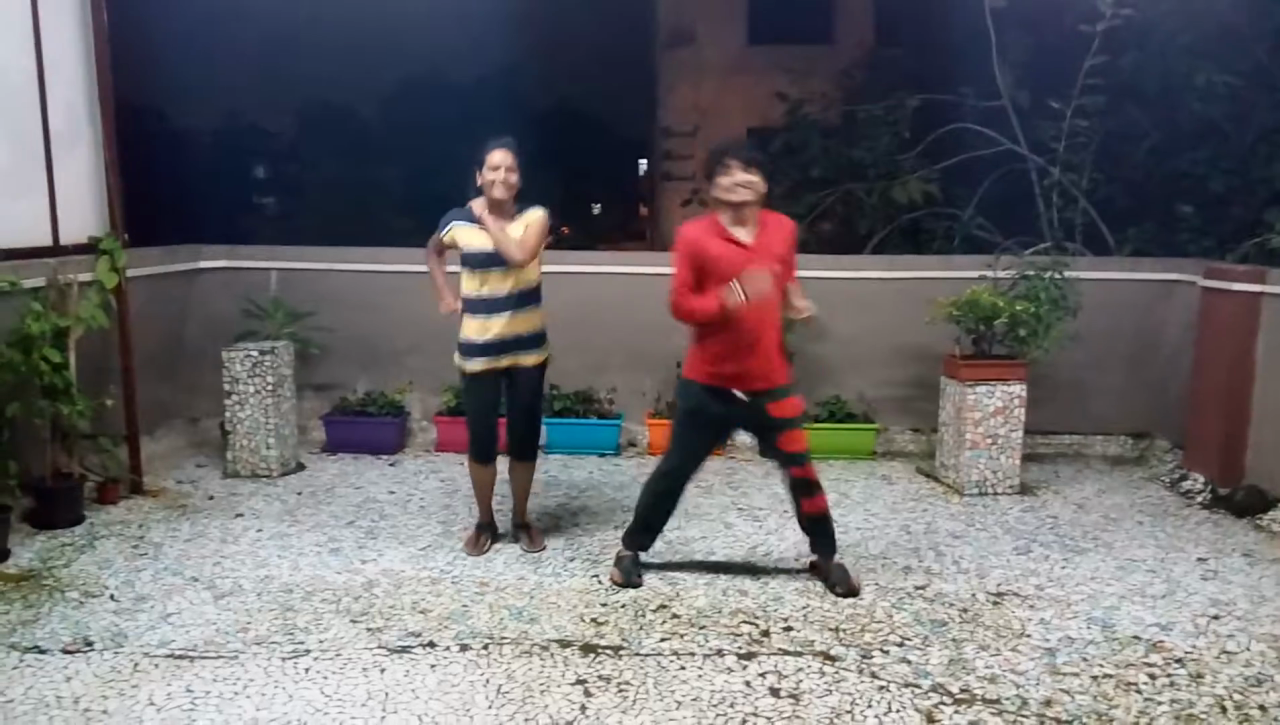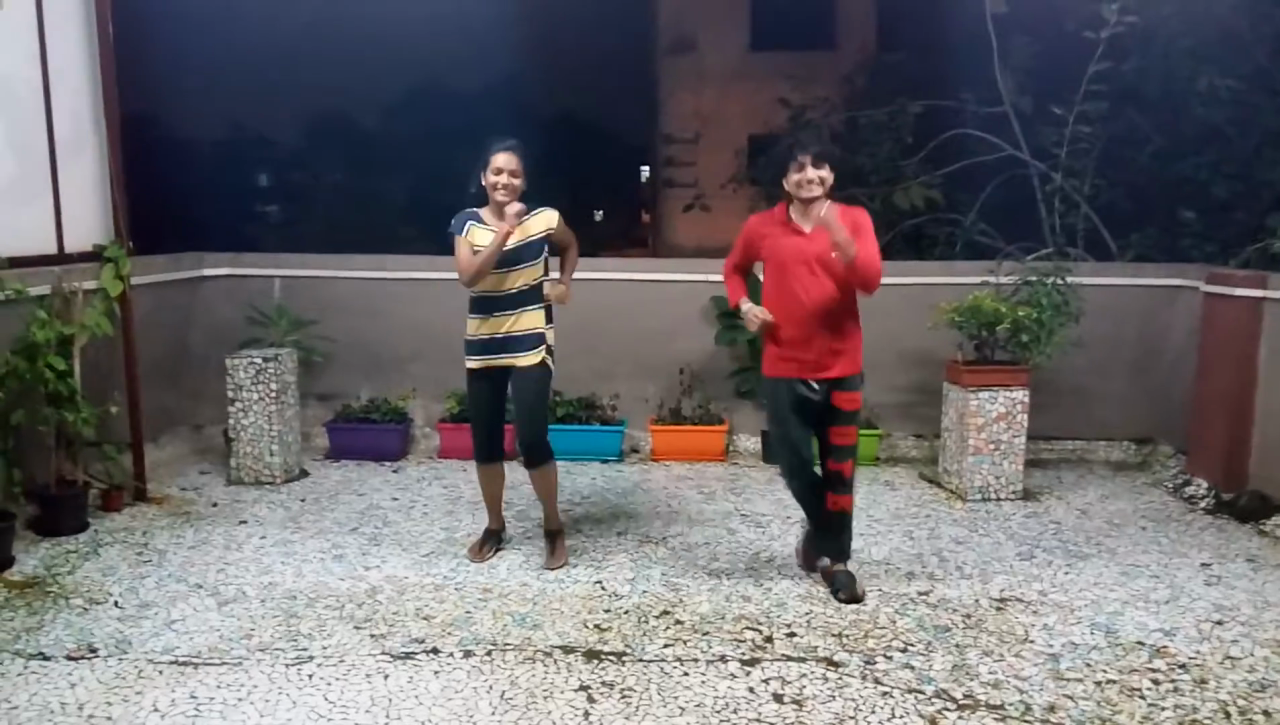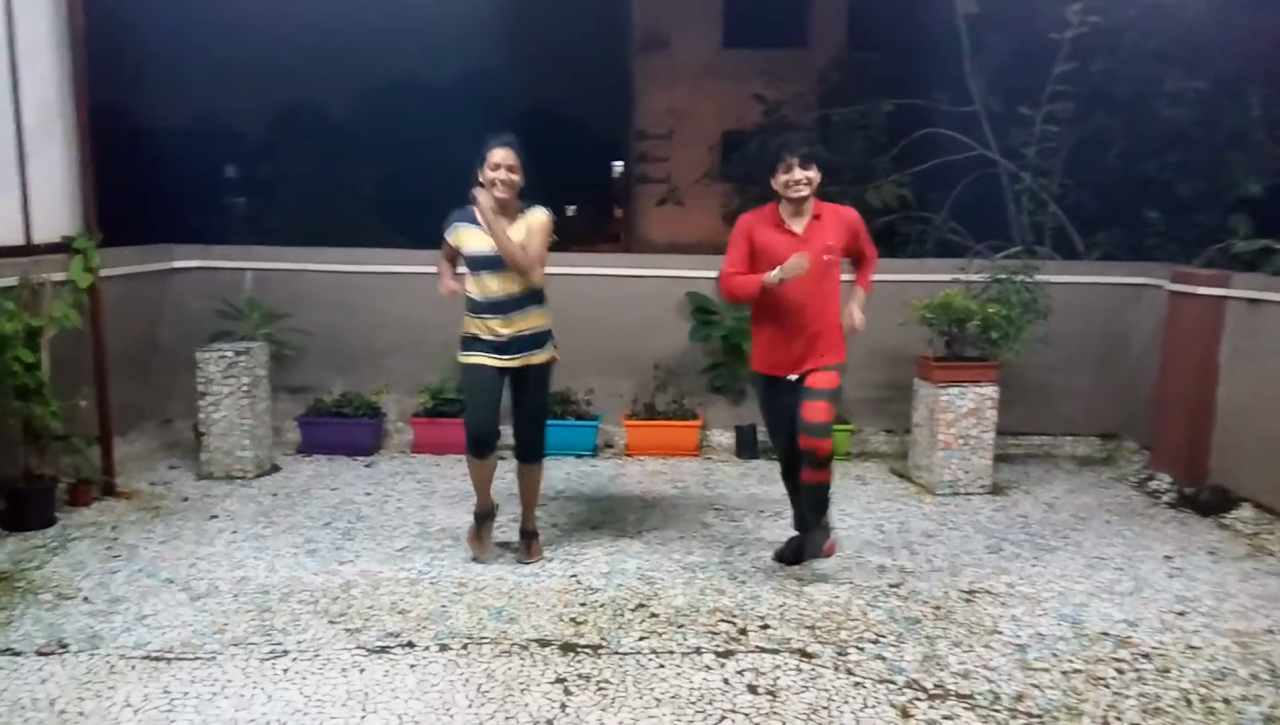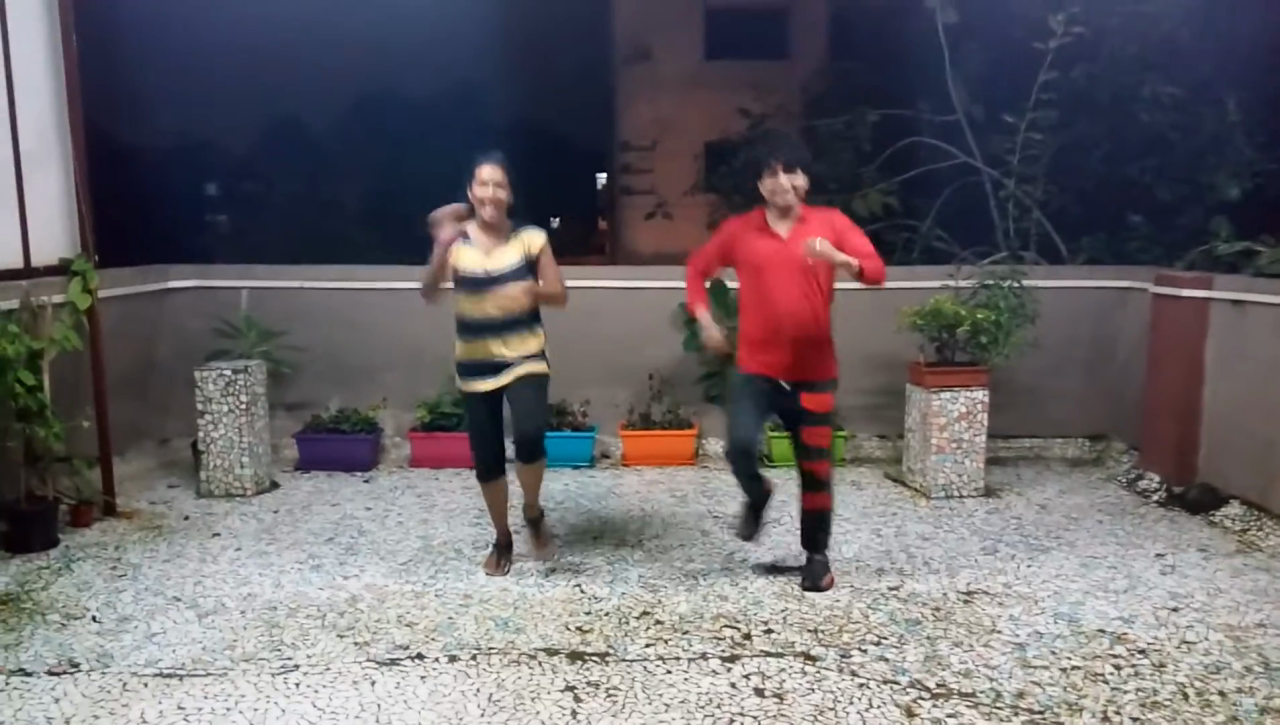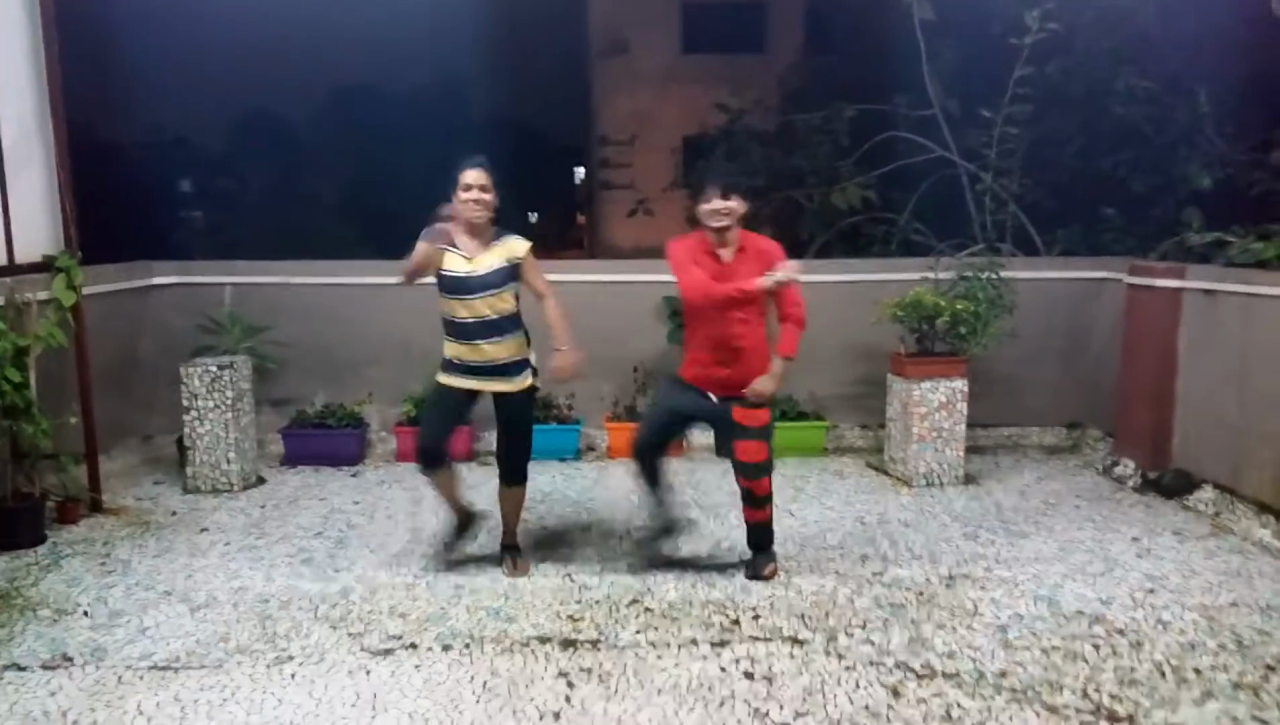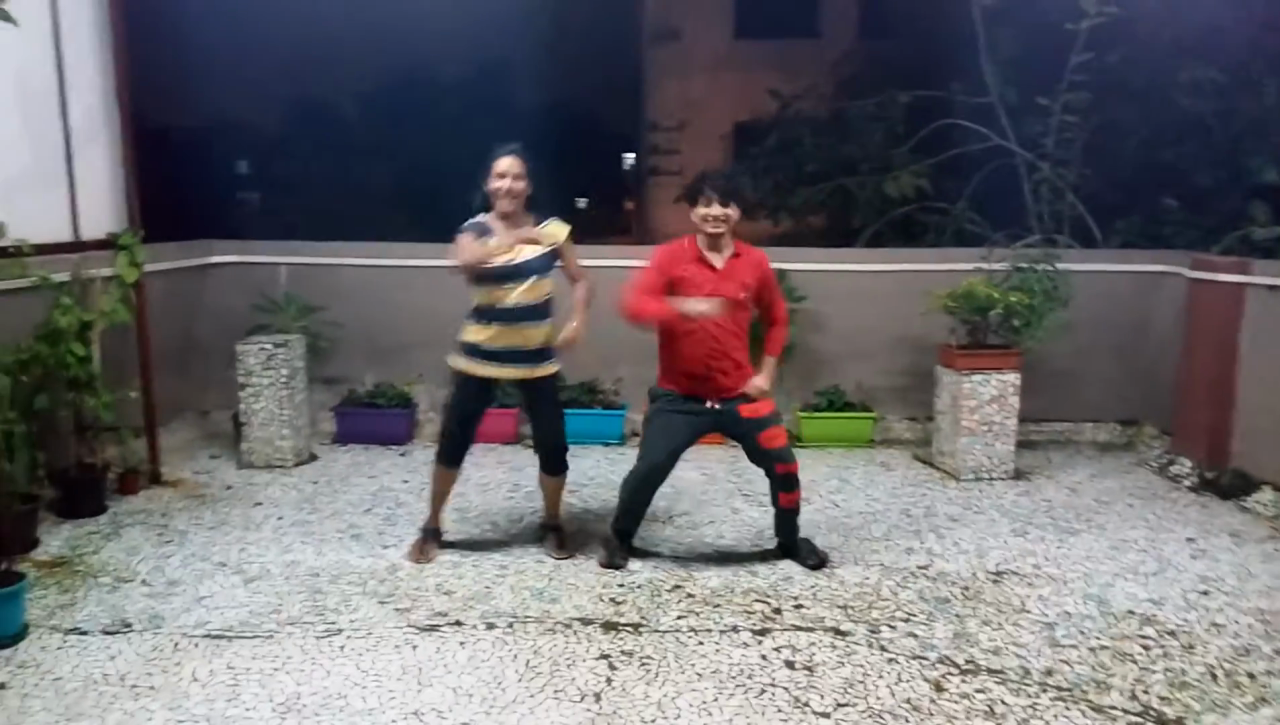
dt=0.4s
person 1, frame 1
left shoulder: (783, 230)
right shoulder: (695, 236)
right elbow: (681, 304)
left wrist: (794, 301)
right wrist: (733, 297)
left hip: (770, 380)
right hip: (708, 382)
left knee: (801, 469)
right knee: (676, 468)
left ankle: (826, 556)
right ankle: (632, 548)
person 1, frame 2
left shoulder: (855, 220)
right shoulder: (760, 227)
left elbow: (870, 278)
right elbow: (733, 270)
left wrist: (839, 232)
right wrist: (746, 306)
left hip: (840, 368)
right hip: (783, 369)
left knee: (839, 465)
right knee: (793, 461)
left ankle: (836, 560)
right ankle: (815, 525)
person 1, frame 3
left shoulder: (844, 221)
right shoulder: (751, 225)
left elbow: (866, 258)
right elbow: (729, 285)
left wrist: (857, 302)
right wrist: (775, 276)
left hip: (823, 358)
right hip: (771, 363)
left knee: (815, 439)
right knee: (787, 452)
left ankle: (817, 523)
right ankle: (803, 527)
person 1, frame 4
left shoulder: (831, 223)
right shoulder: (738, 230)
left elbow: (876, 272)
right elbow: (697, 270)
left wrist: (837, 259)
right wrist: (703, 315)
left hip: (813, 369)
right hip: (754, 369)
left knee: (815, 466)
right knee: (739, 445)
left ankle: (817, 553)
right ankle: (757, 496)
person 1, frame 5
left shoulder: (767, 250)
right shoulder: (684, 248)
left elbow: (793, 319)
right elbow: (698, 294)
left wrist: (774, 373)
right wrist: (766, 283)
left hip: (750, 388)
right hip: (693, 381)
left knee: (753, 477)
right knee: (646, 446)
left ankle: (762, 550)
right ankle: (663, 513)
person 1, frame 6
left shoulder: (754, 263)
right shoulder: (671, 256)
left elbow: (776, 318)
right elbow: (632, 307)
left wrist: (765, 372)
right wrist: (683, 308)
left hip: (738, 393)
right hip: (678, 397)
left knee: (782, 463)
right knee: (648, 470)
left ankle: (789, 538)
right ankle: (618, 537)
person 2, frame 1
left shoulder: (534, 217)
right shoulder: (457, 222)
left elbow: (520, 256)
right elbow: (433, 253)
left wrist: (488, 220)
right wrist: (444, 292)
left hip: (526, 345)
right hip: (477, 348)
left knee: (523, 437)
right knee: (482, 440)
left ankle: (521, 519)
right ankle: (485, 521)
person 2, frame 2
left shoulder: (543, 219)
right shoulder: (466, 222)
left elbow: (571, 247)
right elbow: (470, 274)
left wrist: (563, 282)
right wrist: (505, 232)
left hip: (529, 345)
right hip: (482, 347)
left knee: (532, 437)
right knee: (486, 440)
left ankle: (553, 528)
right ankle: (495, 529)
person 2, frame 3
left shoulder: (539, 218)
right shoulder: (461, 223)
left elbow: (526, 264)
right elbow: (447, 261)
left wrist: (491, 215)
right wrist: (448, 281)
left hip: (531, 345)
right hip: (482, 344)
left knee: (530, 438)
right knee: (480, 431)
left ankle: (528, 527)
right ankle: (483, 509)
person 2, frame 4
left shoulder: (532, 238)
right shoulder: (456, 238)
left elbow: (557, 291)
right elbow: (430, 294)
left wrist: (534, 295)
right wrist: (443, 244)
left hip: (524, 359)
right hip: (475, 367)
left knee: (530, 437)
right knee: (487, 458)
left ankle: (534, 512)
right ankle: (502, 538)
person 2, frame 5
left shoulder: (515, 245)
right shoulder: (439, 235)
left elbow: (546, 297)
right elbow: (409, 274)
left wrist: (565, 346)
right wrist: (439, 237)
left hip: (511, 367)
right hip: (459, 368)
left knee: (513, 459)
right knee: (428, 447)
left ankle: (510, 543)
right ankle: (462, 514)
person 2, frame 6
left shoulder: (552, 230)
right shoulder: (474, 229)
left elbow: (581, 280)
right elbow: (466, 268)
left wrist: (577, 320)
right wrist: (507, 241)
left hip: (535, 358)
right hip: (478, 355)
left knee: (553, 449)
right knee: (452, 443)
left ankle: (551, 526)
right ankle: (431, 530)
